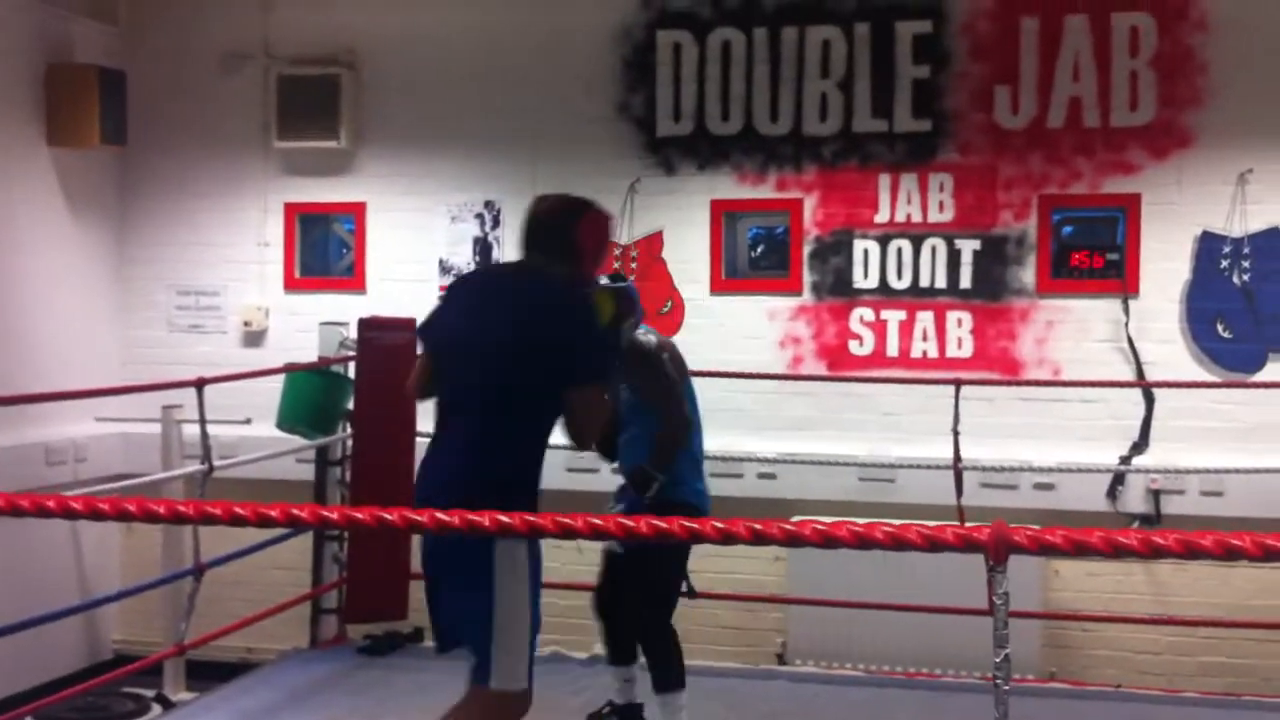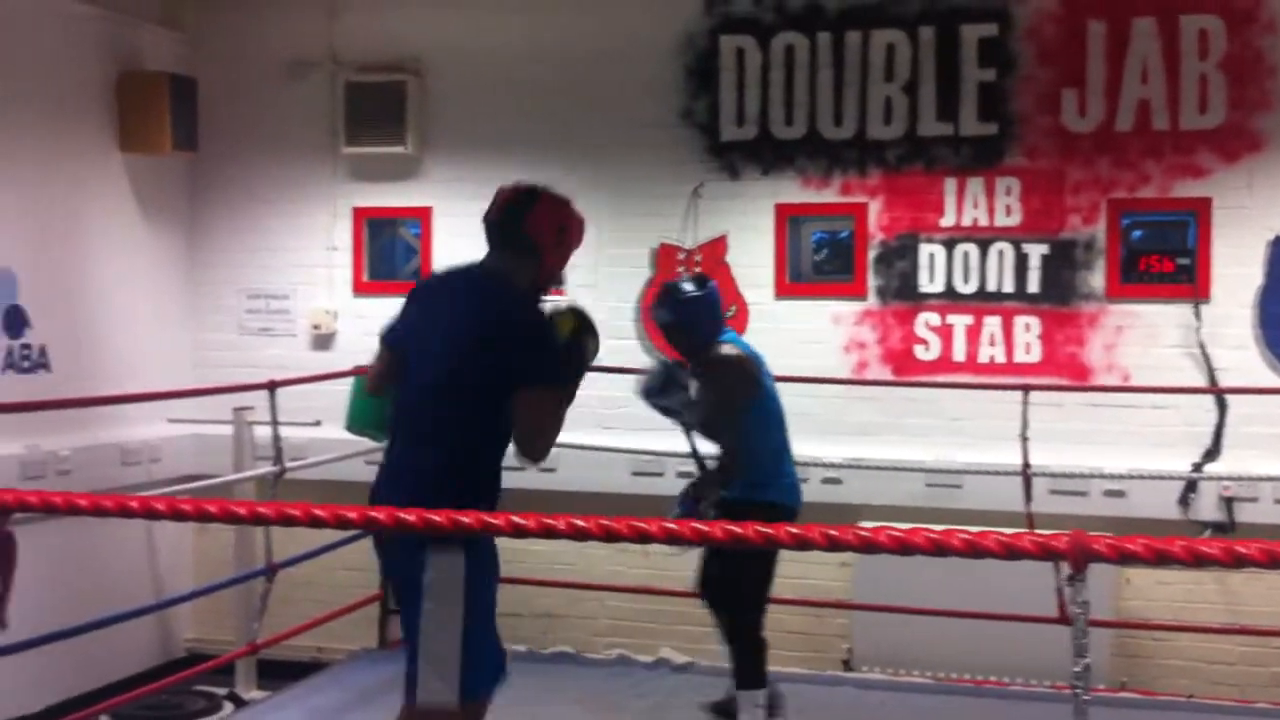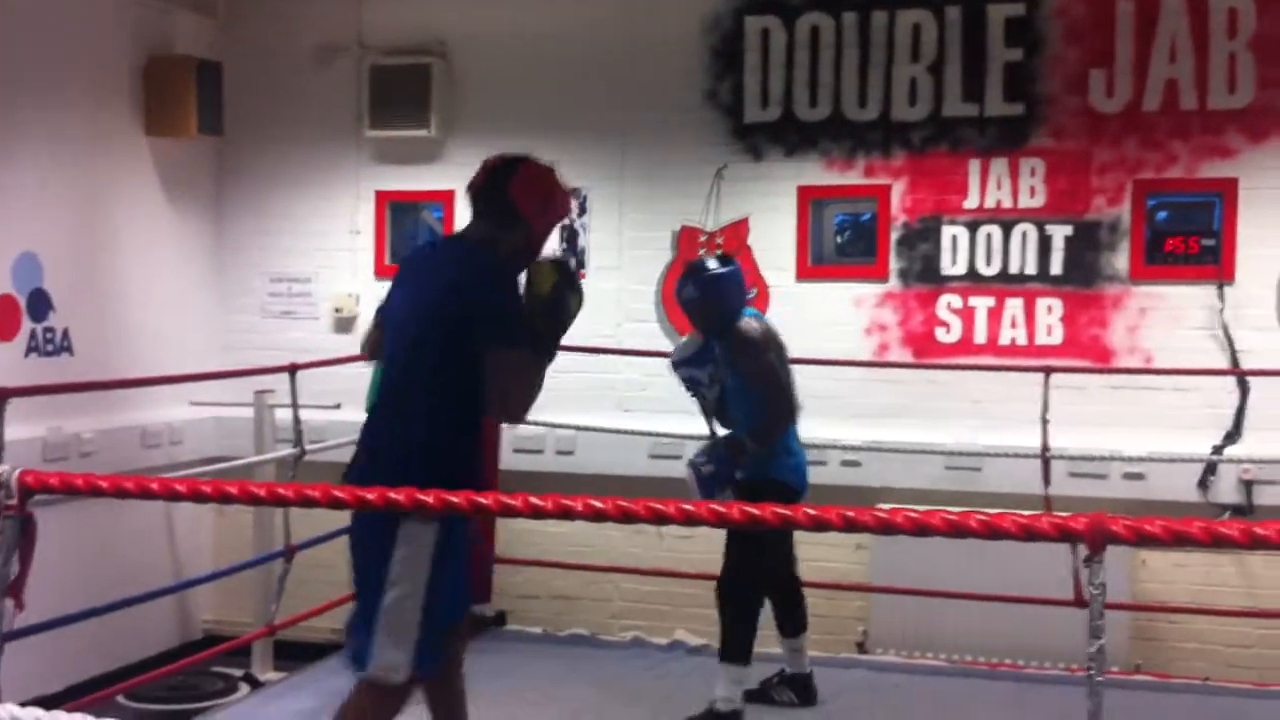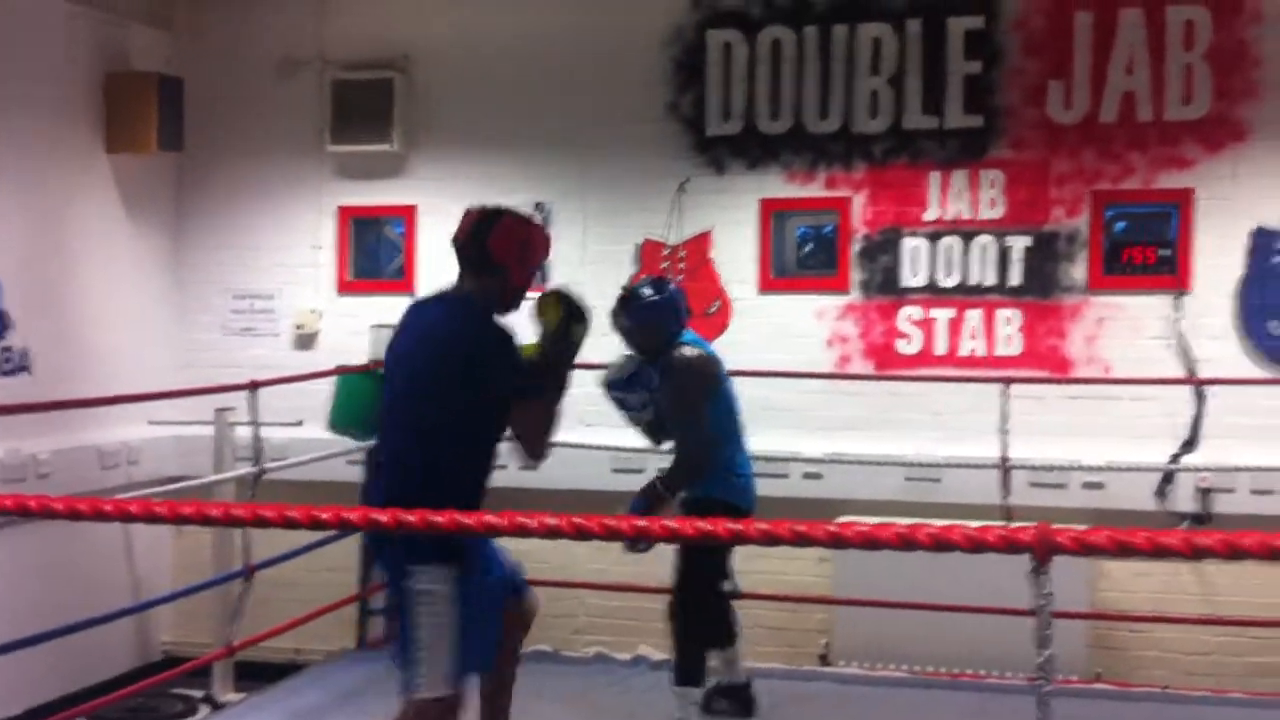
dt=0.4s
person 1, frame 1
left shoulder: (467, 292)
right shoulder: (570, 315)
left elbow: (419, 384)
right elbow: (587, 431)
right wrist: (605, 355)
left hip: (440, 495)
right hip: (492, 509)
left knee: (496, 669)
person 1, frame 2
left shoulder: (433, 293)
right shoulder: (517, 316)
left elbow: (378, 379)
right elbow: (533, 442)
right wrist: (565, 372)
left hip: (407, 504)
person 1, frame 3
left shoulder: (429, 261)
right shoulder: (489, 277)
left elbow: (379, 344)
right elbow: (509, 403)
right wrist: (546, 330)
left hip: (396, 475)
right hip: (419, 487)
left knee: (444, 638)
person 1, frame 4
left shoulder: (428, 316)
right shoulder: (482, 337)
right elbow: (534, 445)
left wrist: (535, 362)
right wrist: (555, 361)
left hip: (442, 518)
right hip: (423, 532)
left knee: (512, 608)
person 2, frame 1
left shoulder: (644, 350)
right shoulder: (617, 370)
left elbow: (679, 423)
right elbow: (611, 447)
left wrist: (644, 483)
left hip: (673, 500)
right hip: (652, 498)
left knee: (649, 614)
right knee: (612, 604)
person 2, frame 2
left shoulder: (724, 360)
right shoulder: (713, 358)
left elbow: (736, 446)
left wrist: (700, 494)
right wrist: (685, 409)
left hip: (763, 498)
right hip: (750, 494)
left knee: (740, 609)
right knee: (723, 590)
person 2, frame 3
left shoulder: (747, 335)
right shoulder: (725, 338)
left elbow: (783, 409)
left wrist: (731, 453)
right wrist: (706, 388)
left hip: (769, 475)
right hip: (770, 473)
left knee: (737, 588)
right knee: (775, 577)
right ankle: (797, 677)
person 2, frame 4
left shoulder: (685, 362)
right shoulder: (667, 361)
left elbow: (696, 448)
right elbow: (661, 430)
left wrist: (652, 497)
right wrist: (637, 401)
left hip: (718, 495)
right hip: (719, 492)
left knee: (689, 609)
right knee: (706, 594)
